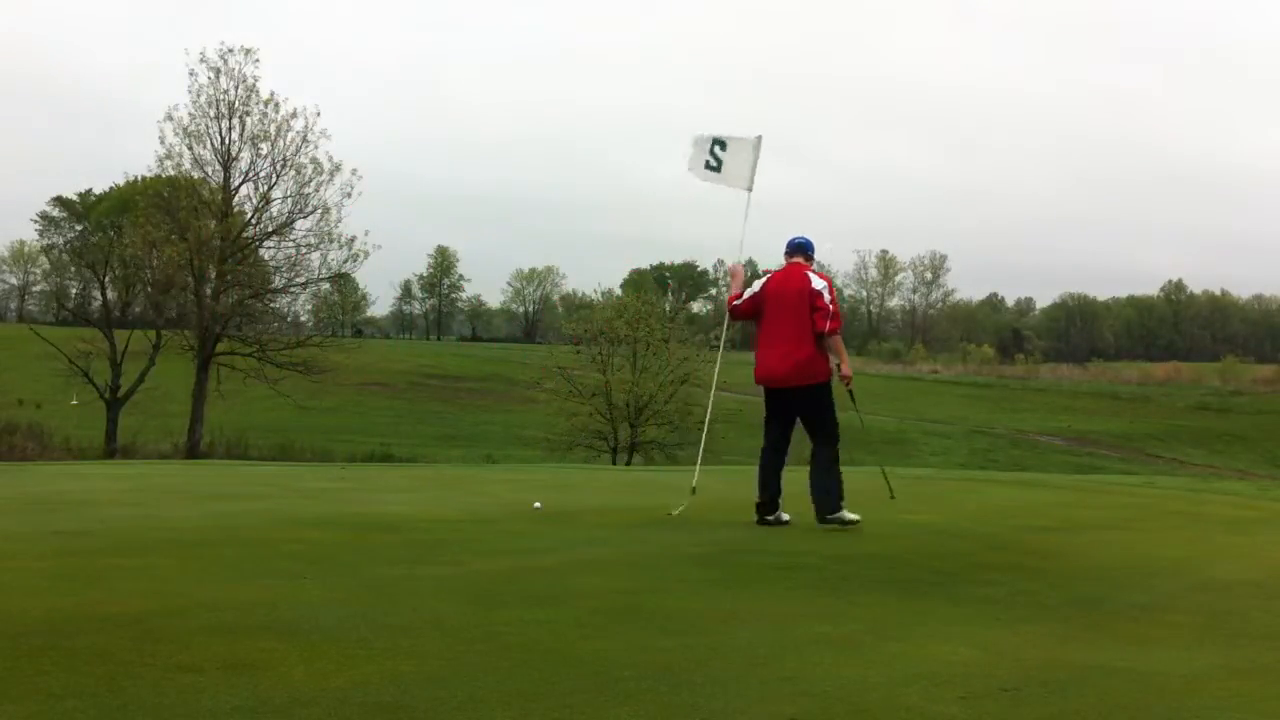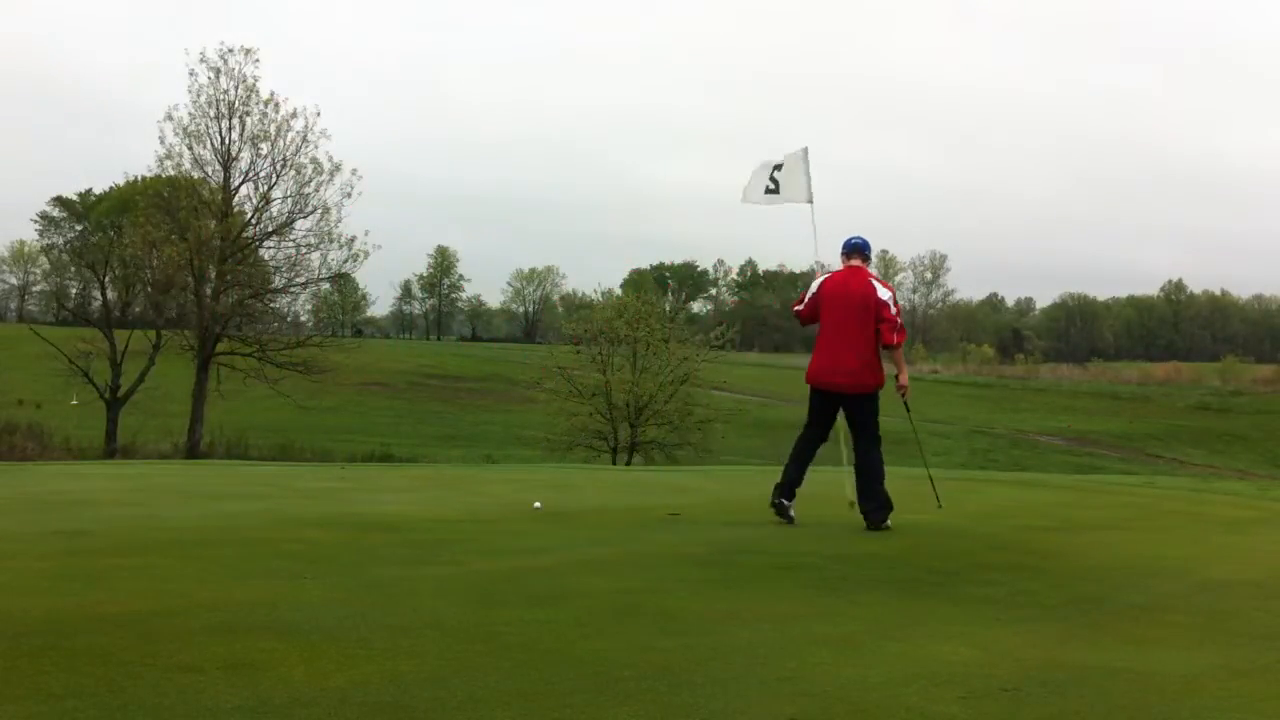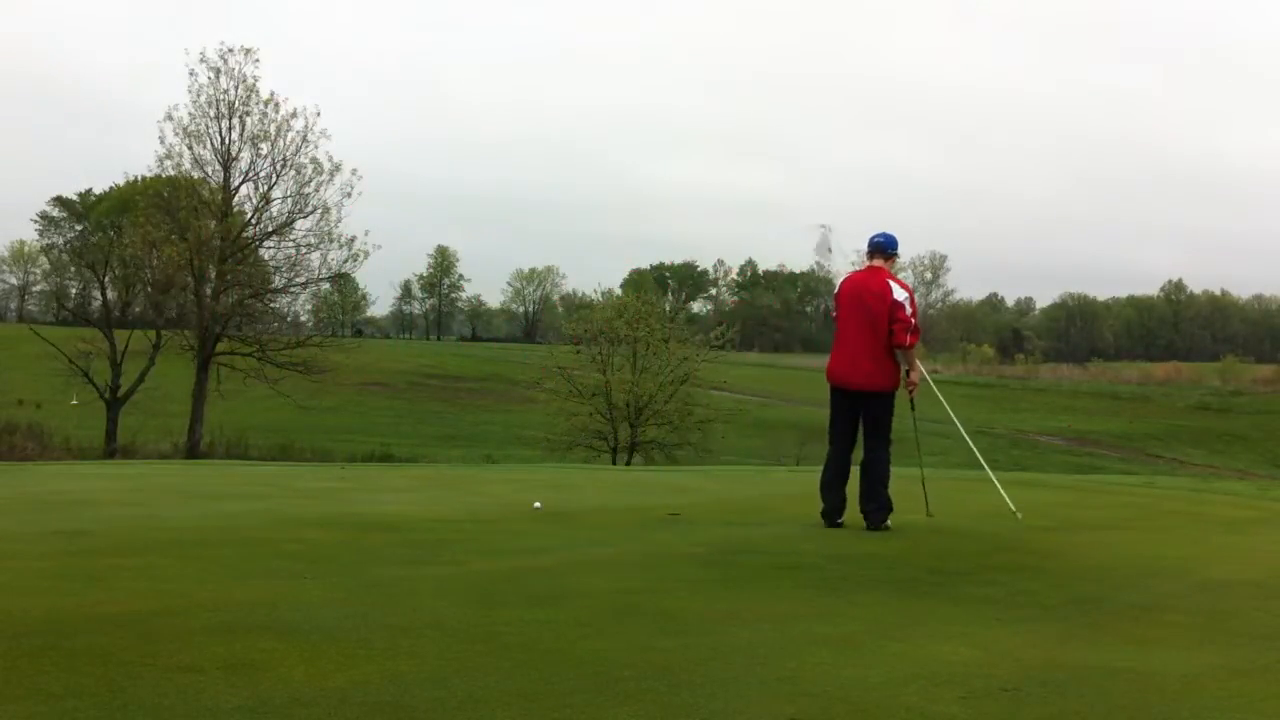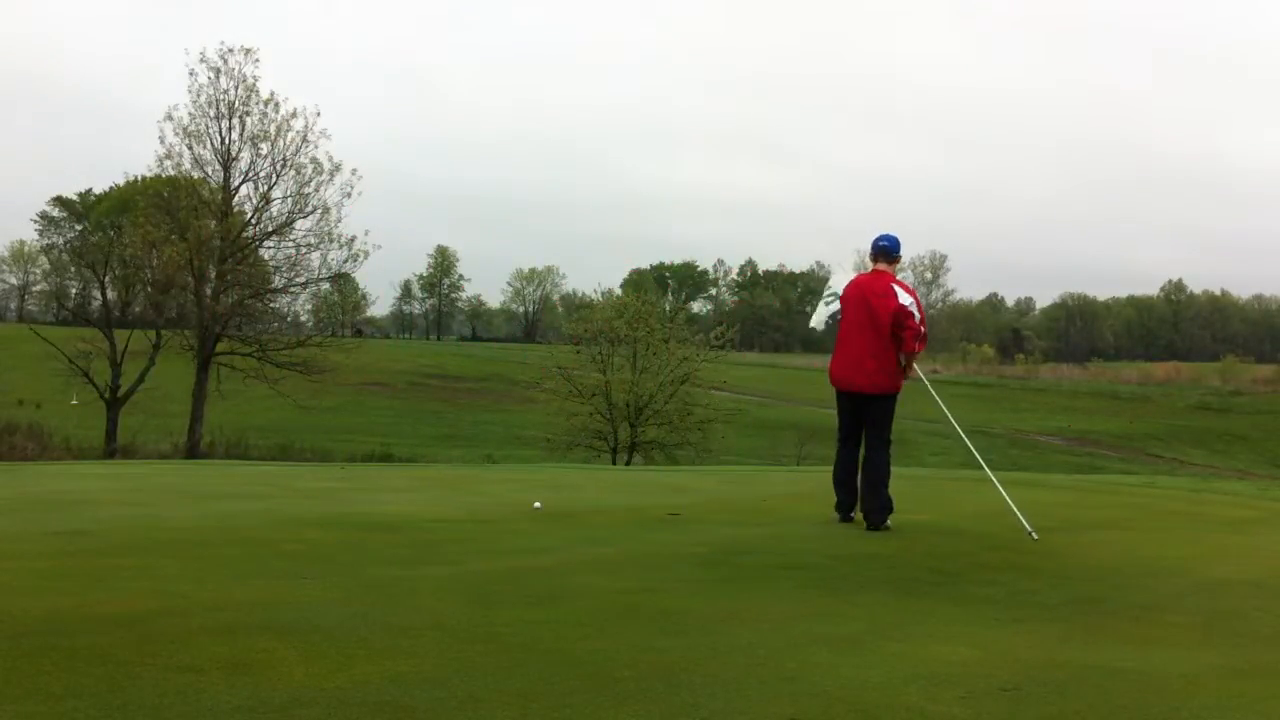
dt=0.4s
person 1, frame 1
left shoulder: (766, 282)
right shoulder: (817, 282)
left elbow: (736, 309)
right elbow: (828, 326)
left wrist: (736, 280)
right wrist: (843, 361)
left hip: (773, 374)
right hip: (809, 373)
left knee: (775, 441)
right knee: (825, 438)
left ankle: (768, 510)
right ankle: (829, 506)
person 1, frame 2
left shoulder: (823, 282)
right shoulder: (880, 289)
left elbow: (802, 315)
right elbow: (892, 335)
right wrist: (902, 371)
left hip: (823, 375)
right hip: (862, 379)
left knee: (811, 436)
right knee: (867, 445)
left ankle: (784, 495)
right ankle: (876, 515)
person 1, frame 3
left shoulder: (846, 283)
right shoulder: (898, 290)
right elbow: (904, 338)
right wrist: (912, 370)
left hip: (842, 376)
right hip: (879, 379)
left knee: (839, 445)
right knee: (876, 447)
left ankle: (832, 512)
right ankle: (875, 515)
person 1, frame 4
left shoulder: (850, 287)
right shoulder: (903, 295)
right elbow: (914, 342)
right wrist: (906, 368)
left hip: (845, 377)
right hip: (881, 381)
left knee: (847, 443)
right knee: (877, 447)
left ankle: (846, 507)
right ankle: (875, 514)
